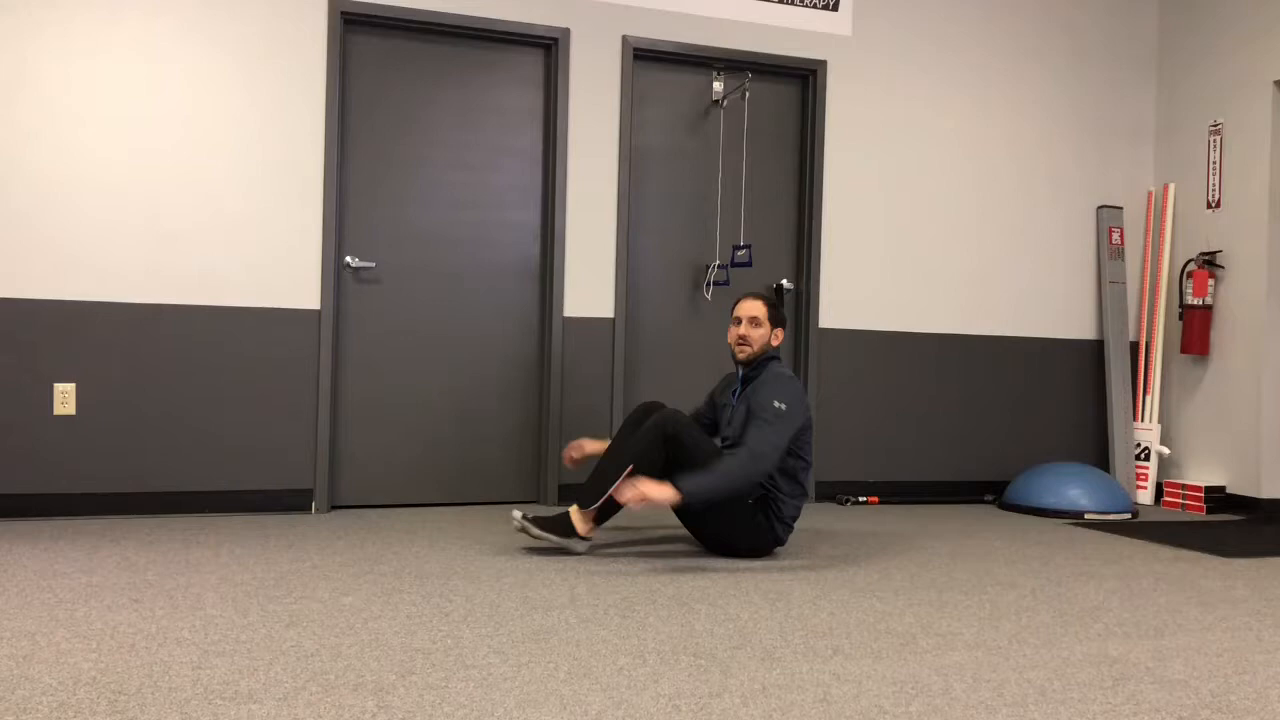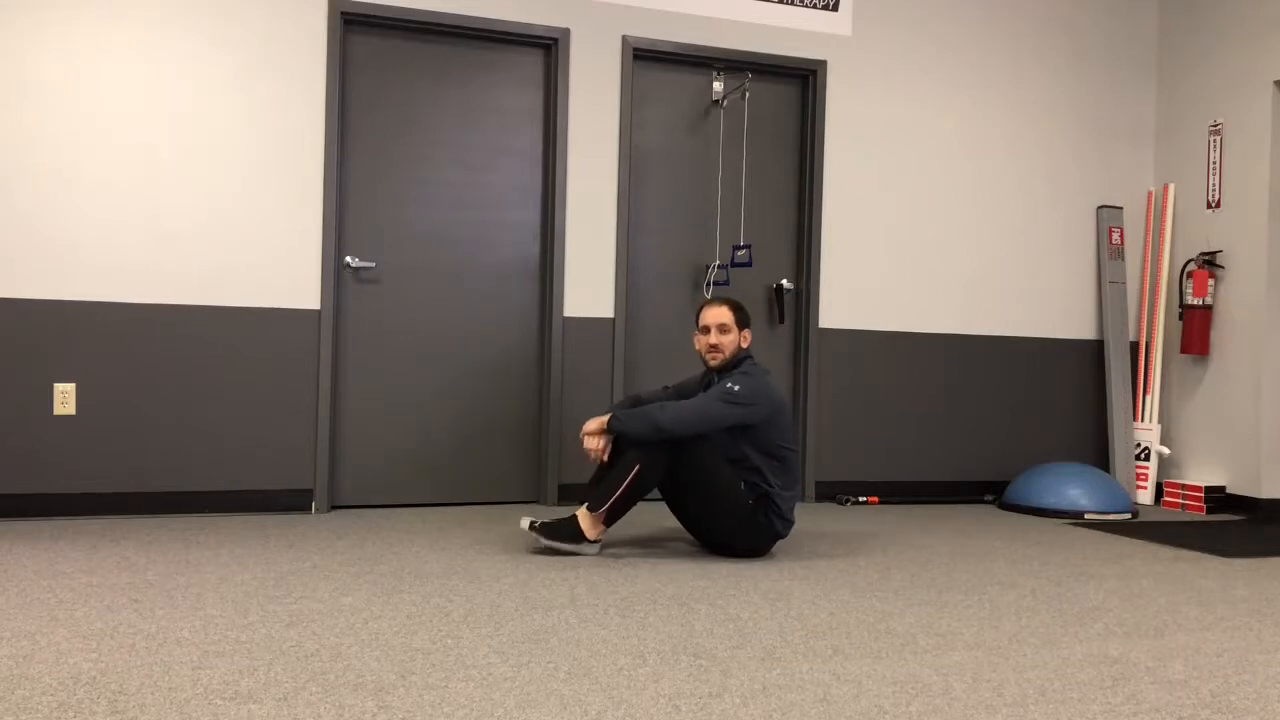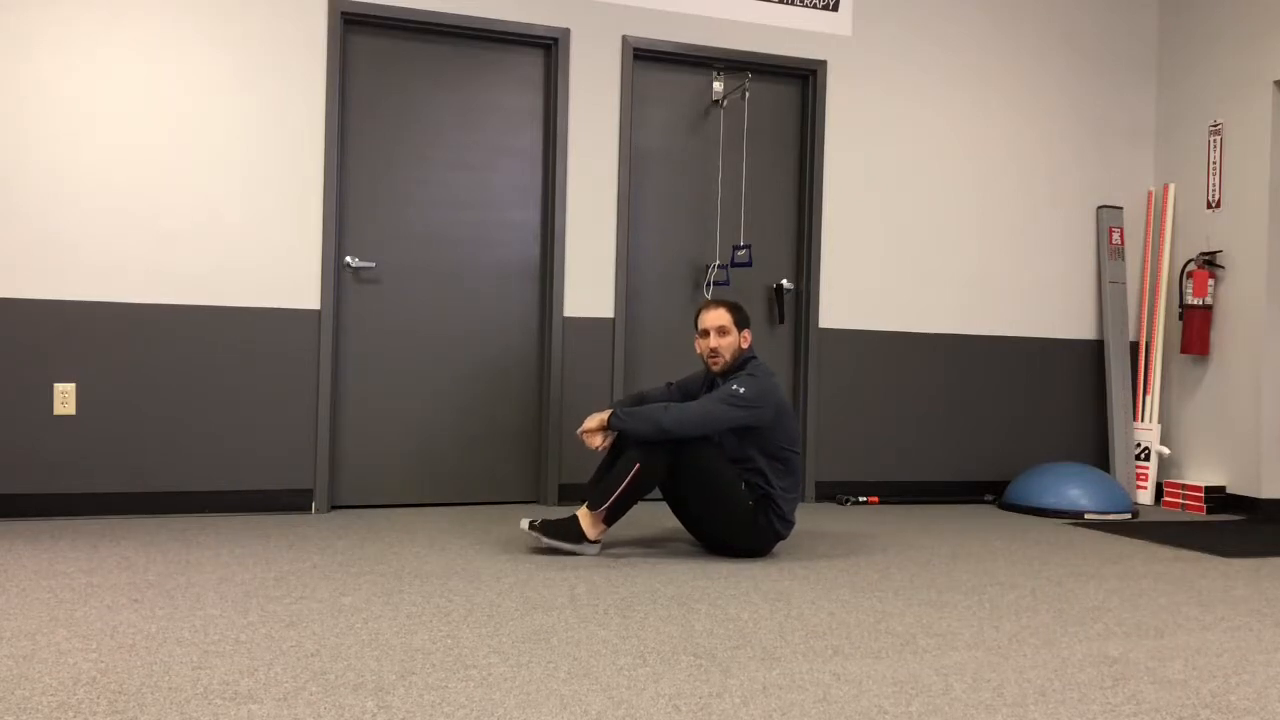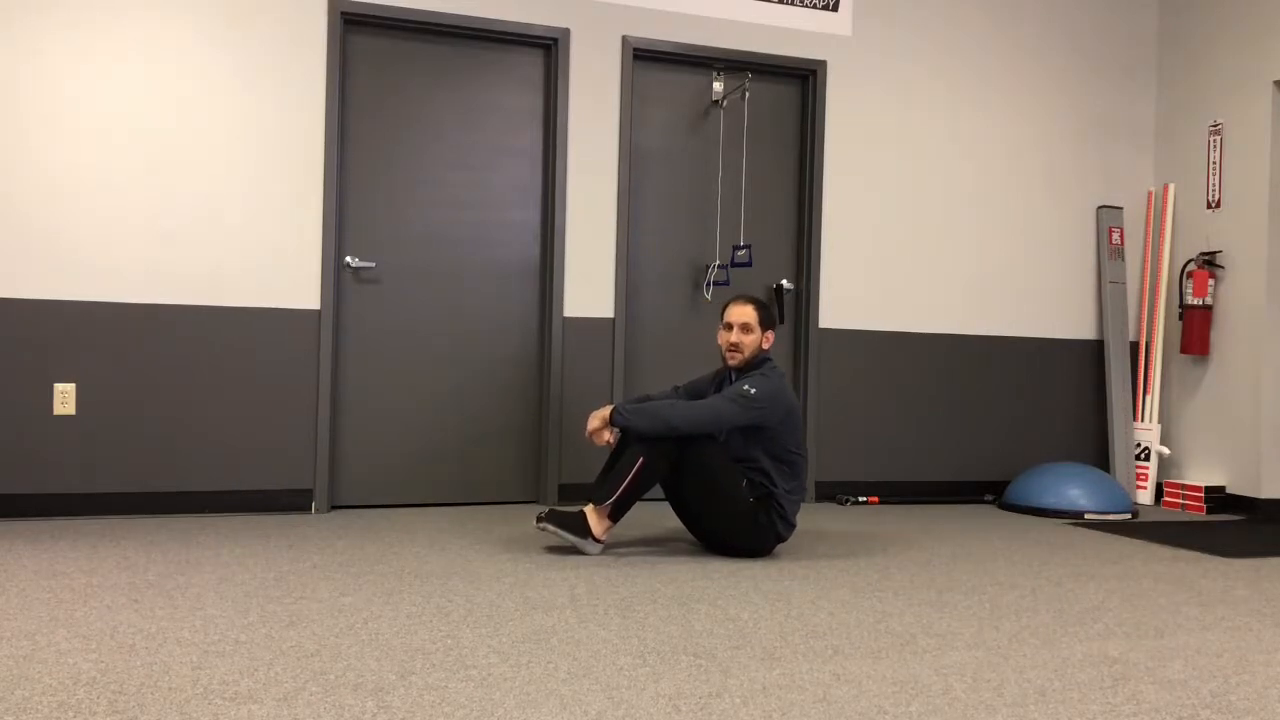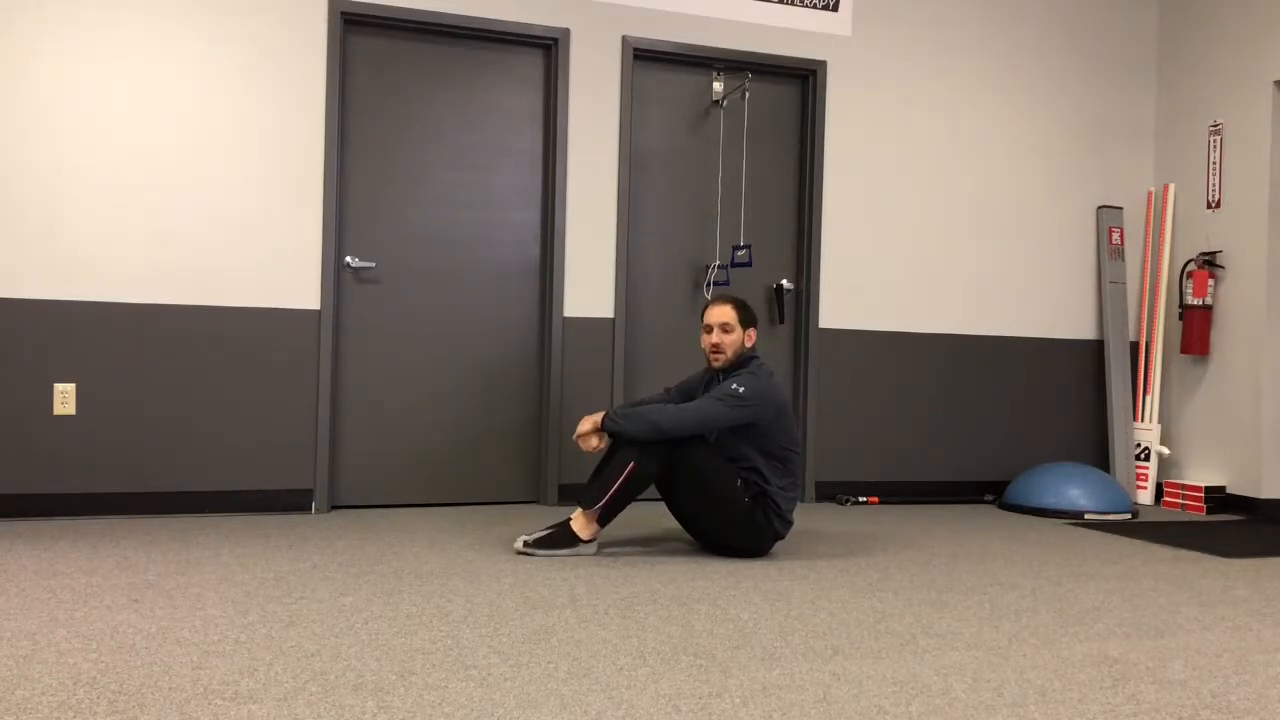
dt=1s
person 1, frame 1
left shoulder: (781, 389)
right shoulder: (734, 383)
left elbow: (753, 461)
right elbow: (687, 429)
left wrist: (676, 492)
right wrist: (609, 447)
left hip: (759, 525)
right hip: (729, 510)
left knee: (668, 429)
right knee: (651, 412)
left ankle: (580, 523)
right ankle: (586, 514)
person 1, frame 2
left shoulder: (750, 386)
right shoulder: (711, 381)
left elbow: (676, 418)
right elbow: (643, 402)
left wrist: (609, 421)
right wrist: (607, 428)
left hip: (755, 524)
right hip: (724, 512)
left knee: (665, 433)
right knee: (641, 427)
left ankle: (588, 528)
right ankle: (585, 517)
person 1, frame 3
left shoulder: (755, 388)
right shoulder: (714, 378)
left elbow: (680, 419)
right elbow: (651, 398)
left wrist: (610, 418)
right wrist: (608, 423)
left hip: (757, 524)
right hip: (727, 509)
left knee: (665, 433)
right knee: (641, 429)
left ankle: (589, 526)
right ankle: (589, 516)
person 1, frame 4
left shoulder: (766, 389)
right shoulder: (727, 377)
left elbow: (688, 416)
right elbow: (667, 399)
left wrist: (613, 414)
right wrist: (613, 417)
left hip: (759, 524)
right hip: (727, 510)
left knee: (670, 430)
right knee: (650, 425)
left ankle: (595, 524)
right ankle: (594, 516)
person 1, frame 5
left shoulder: (755, 387)
right shoulder: (714, 377)
left elbow: (677, 419)
right elbow: (654, 404)
left wrist: (604, 419)
right wrist: (605, 426)
left hip: (756, 523)
right hip: (724, 510)
left knee: (658, 435)
right knee: (643, 428)
left ankle: (583, 530)
right ankle: (582, 519)
